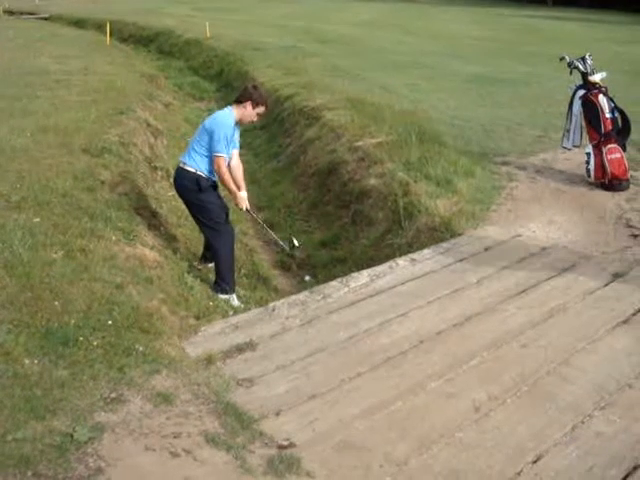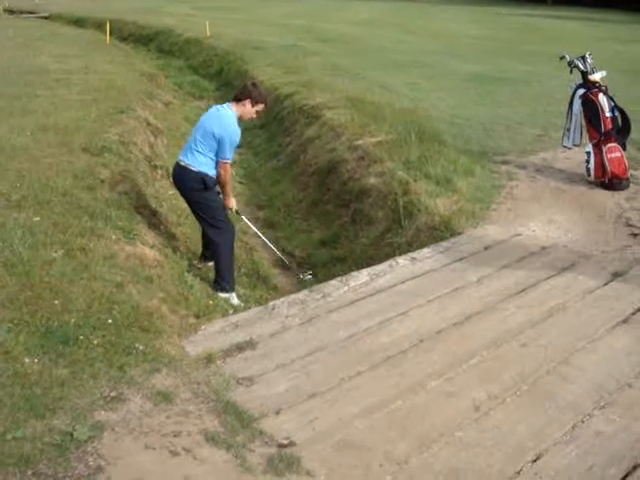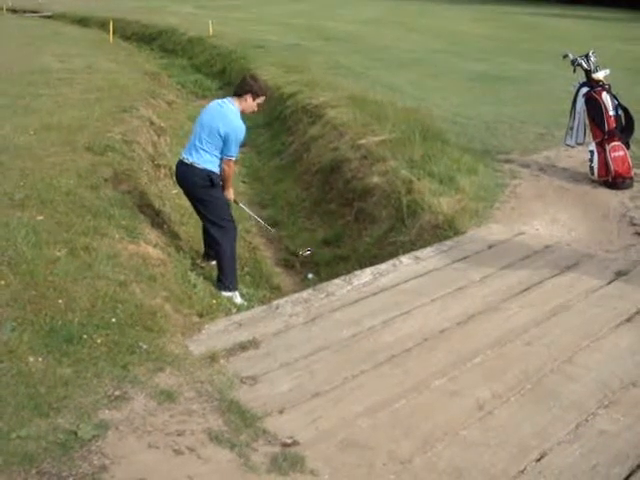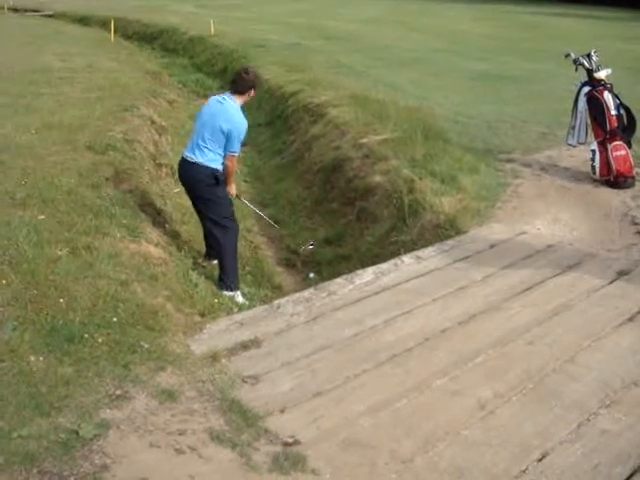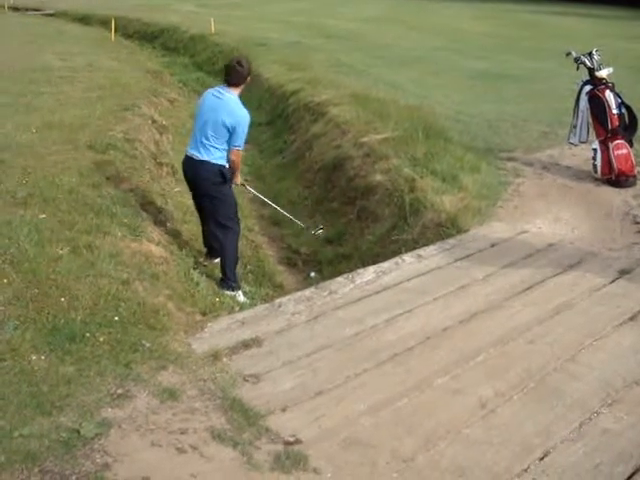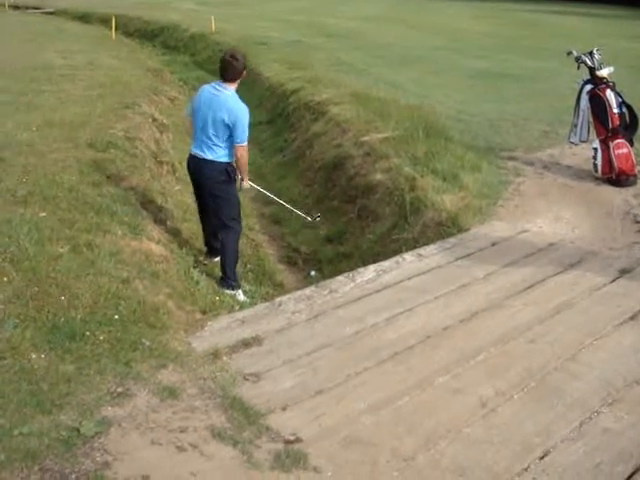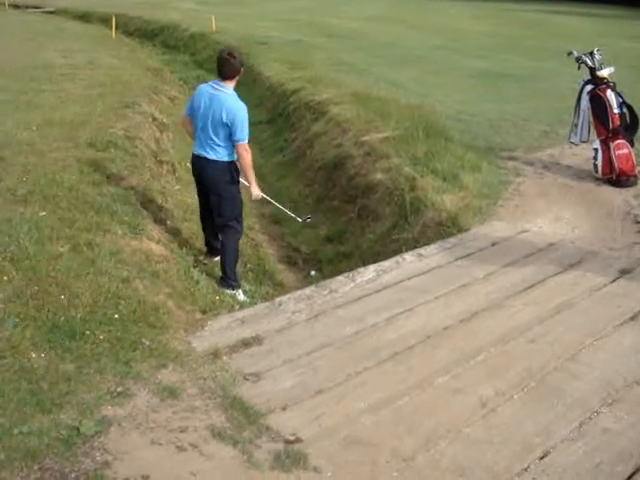
dt=0.2s
person 1, frame 1
left shoulder: (234, 127)
right shoulder: (222, 122)
left elbow: (234, 161)
right elbow: (219, 165)
left wrist: (243, 190)
right wrist: (236, 194)
left hip: (200, 179)
right hip: (192, 181)
left knee: (221, 214)
right knee: (224, 230)
left ankle: (208, 257)
right ankle: (225, 289)
person 1, frame 2
left shoulder: (218, 111)
right shoulder: (231, 128)
right elbow: (224, 169)
left wrist: (223, 194)
right wrist: (228, 196)
left hip: (184, 171)
right hip: (195, 179)
left knee: (213, 214)
right knee: (224, 229)
left ankle: (208, 255)
right ankle: (224, 287)
person 1, frame 3
left shoulder: (215, 105)
right shoulder: (236, 125)
right elbow: (227, 165)
left wrist: (221, 187)
right wrist: (228, 189)
left hip: (184, 168)
right hip: (200, 176)
left knee: (212, 214)
right knee: (226, 228)
left ankle: (211, 254)
right ankle: (228, 285)
person 1, frame 4
left shoulder: (213, 101)
right shoulder: (238, 121)
right elbow: (230, 160)
right wrist: (230, 184)
left hip: (186, 166)
right hip: (204, 174)
left knee: (210, 214)
right knee: (227, 227)
left ankle: (212, 254)
right ankle: (229, 285)
person 1, frame 5
left shoulder: (208, 95)
right shoulder: (240, 114)
right elbow: (234, 155)
right wrist: (236, 175)
left hip: (190, 163)
right hip: (211, 171)
left knee: (208, 213)
right knee: (229, 225)
left ankle: (213, 252)
right ankle: (229, 283)
person 1, frame 6
left shoulder: (203, 91)
right shoulder: (238, 109)
right elbow: (240, 152)
right wrist: (244, 177)
left hip: (194, 161)
right hip: (217, 169)
left knee: (207, 211)
right knee: (231, 225)
left ankle: (213, 251)
right ankle: (229, 282)
person 1, frame 7
left shoulder: (200, 91)
right shoulder: (236, 107)
left elbow: (187, 122)
right elbow: (242, 150)
right wrist: (252, 183)
left hip: (198, 161)
right hip: (220, 168)
left knee: (208, 211)
right knee: (232, 225)
left ankle: (213, 249)
right ankle: (229, 281)
